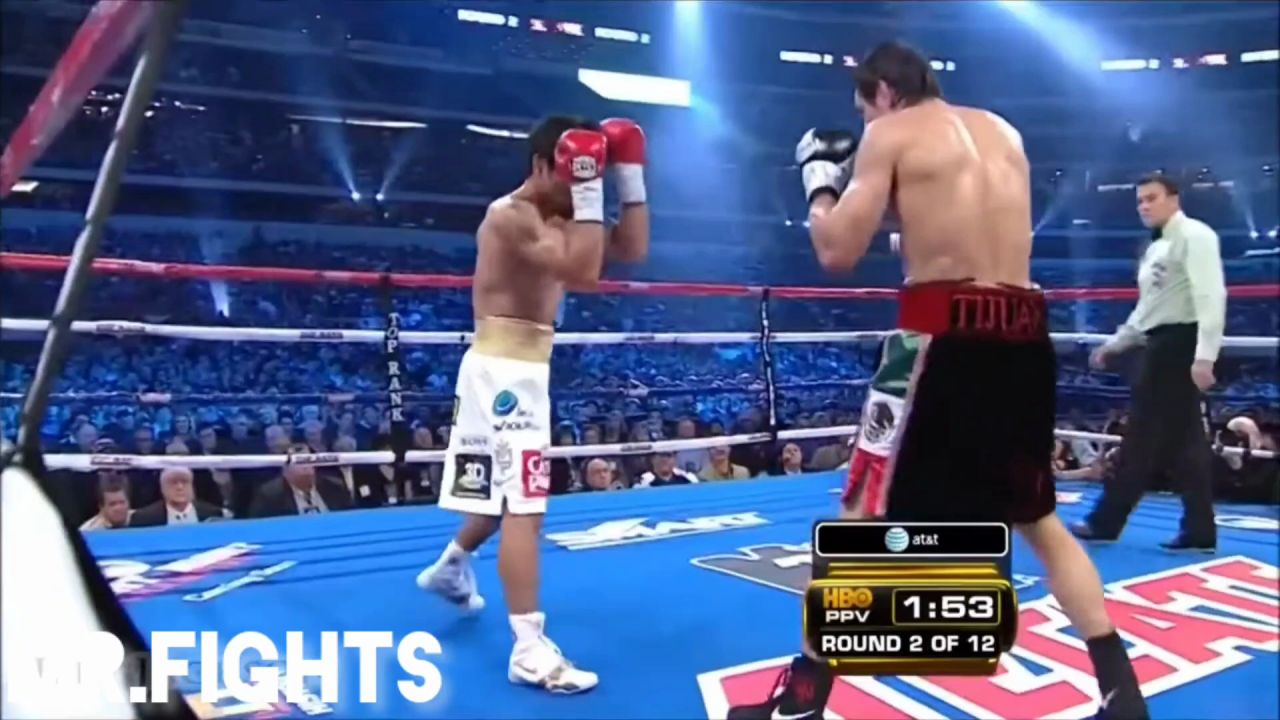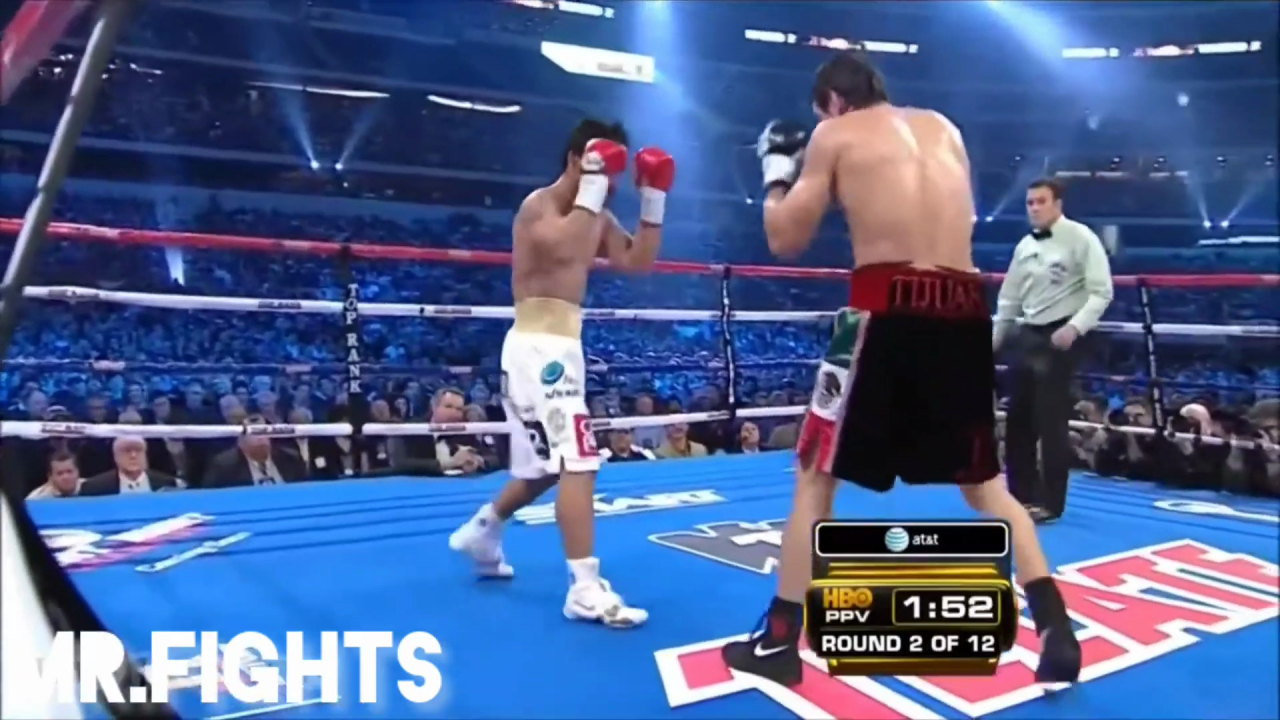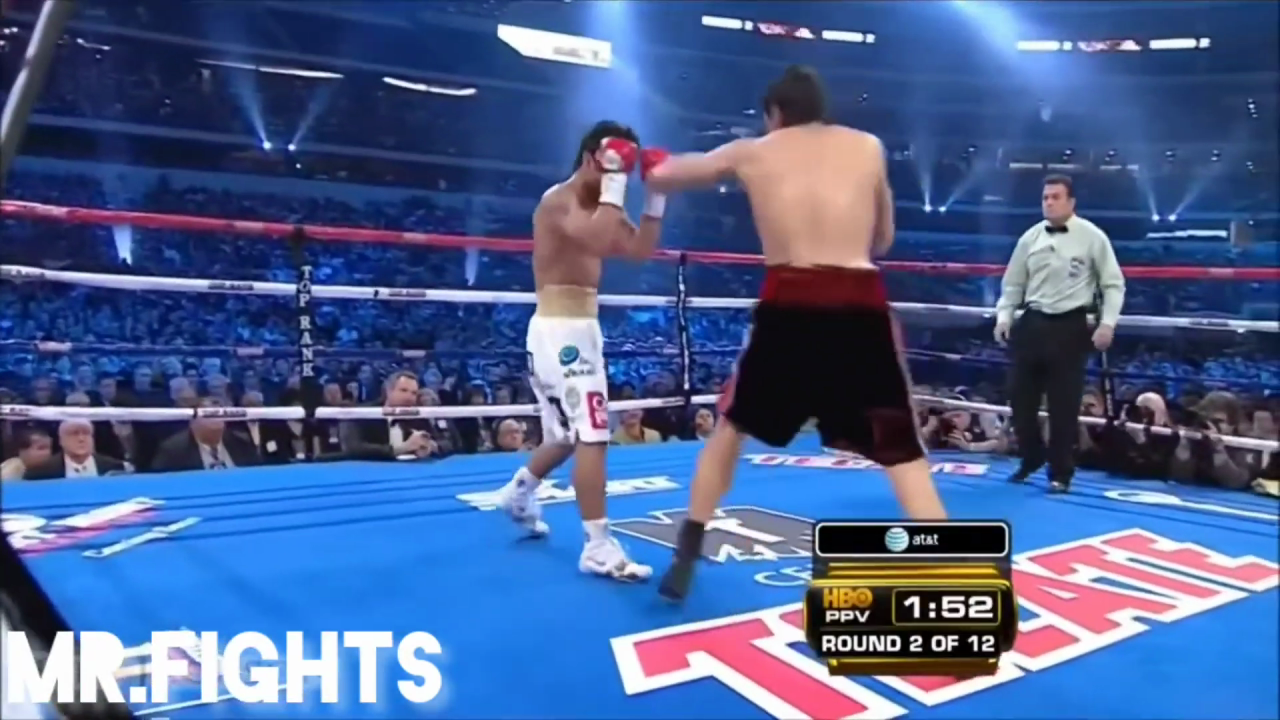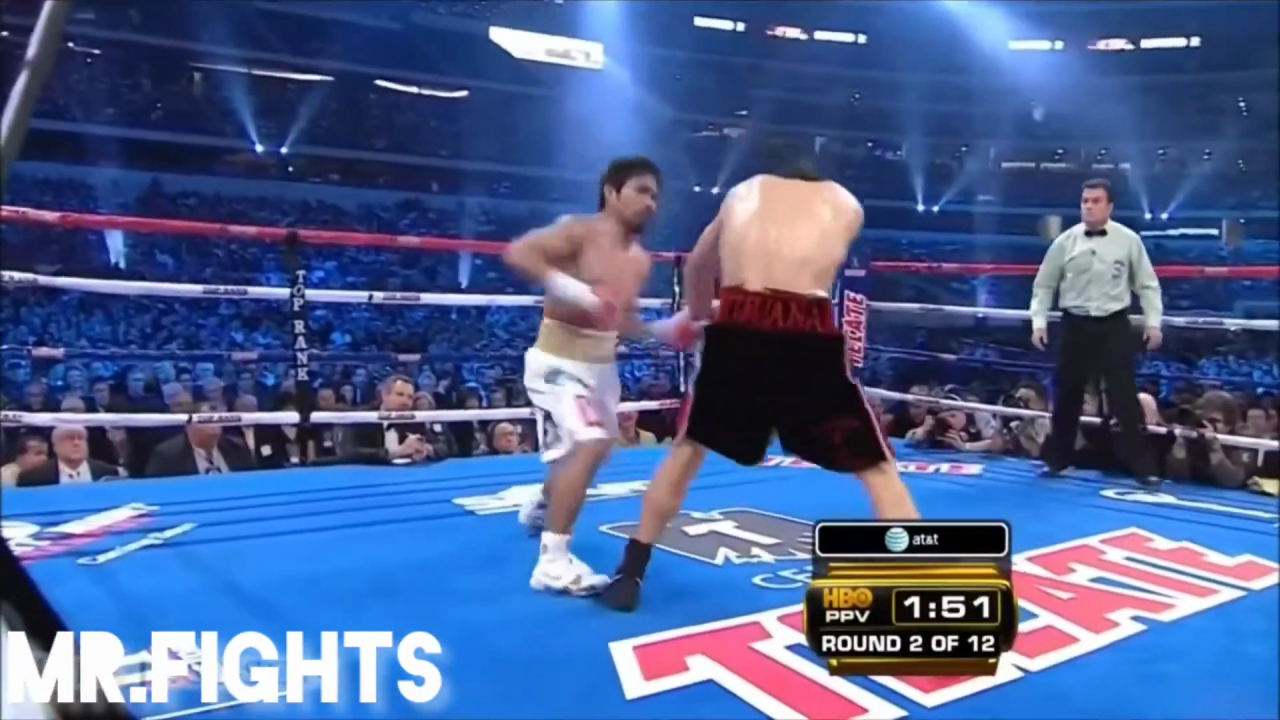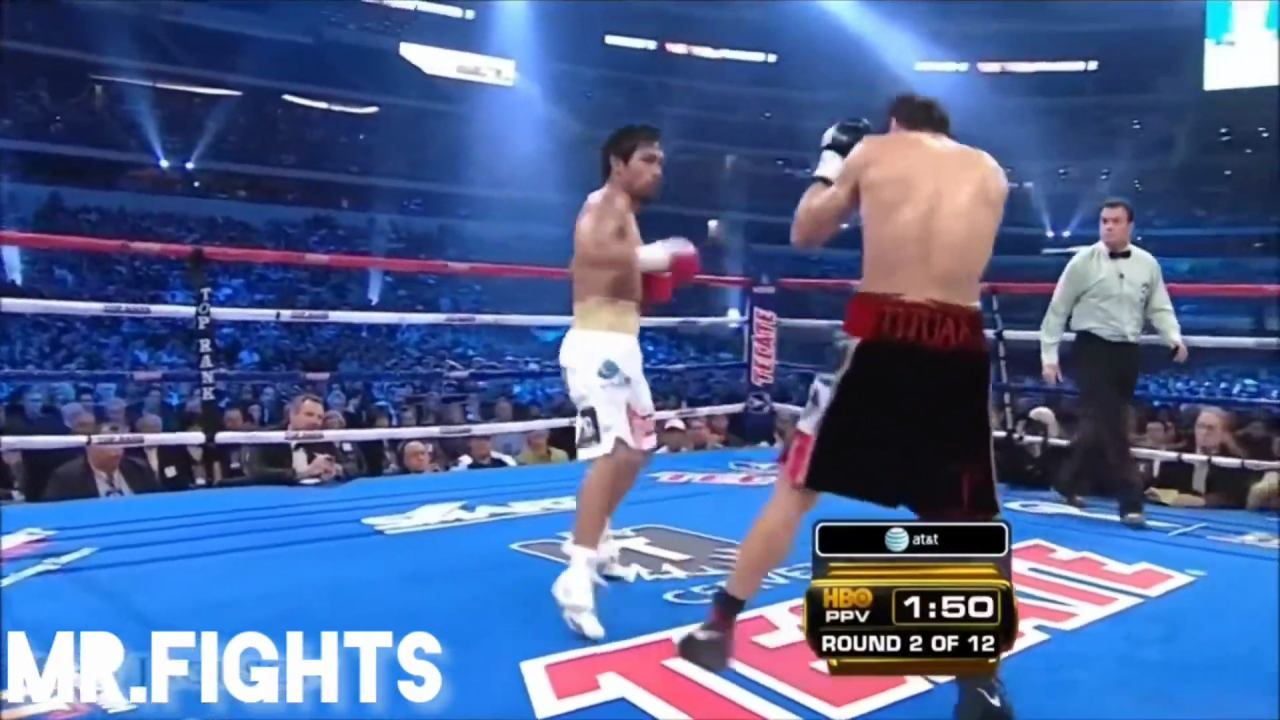
dt=0.7s
person 1, frame 1
left shoulder: (893, 133)
right shoulder: (1003, 132)
left elbow: (837, 250)
left wrist: (820, 171)
left hip: (944, 331)
right hip: (1021, 331)
right knee: (1038, 518)
person 1, frame 2
left shoulder: (837, 135)
right shoulder: (943, 129)
left elbow: (784, 238)
left wrist: (778, 164)
left hip: (887, 309)
right hip: (963, 312)
left knee: (815, 475)
right knee: (983, 482)
left ankle: (780, 641)
right ankle: (1053, 626)
person 1, frame 3
left shoulder: (749, 152)
right shoulder: (866, 148)
left elbow: (666, 176)
left wrist: (655, 164)
left hip: (786, 306)
right hip: (860, 306)
left knee: (729, 430)
right knee: (906, 460)
left ankle: (684, 560)
person 1, frame 4
left shoulder: (744, 190)
right shoulder: (846, 205)
left elbow: (697, 263)
left wrist: (697, 315)
left hip: (737, 326)
right hip: (809, 332)
left knee: (687, 450)
right knee: (878, 470)
left ankle: (628, 576)
person 1, frame 5
left shoulder: (872, 155)
right shoulder: (991, 172)
left elbow: (805, 234)
left wrist: (834, 162)
left hip: (881, 340)
right hip: (960, 349)
left knee: (797, 486)
right knee: (969, 518)
left ankle: (720, 629)
person 2, frame 1
left shoulder: (558, 215)
right shoulder: (512, 215)
left elbow: (632, 249)
right elbow: (582, 272)
left wrist: (629, 174)
right wrist: (589, 190)
left hip: (522, 371)
right hip: (503, 371)
left knee: (503, 493)
right knee: (521, 503)
left ankle: (451, 567)
right ankle: (530, 650)
person 2, frame 2
left shoulder: (597, 217)
right shoulder: (542, 204)
left elbow: (639, 260)
right elbow: (564, 251)
left wrist: (653, 195)
right wrist: (594, 184)
left hip: (558, 347)
right hip: (541, 348)
left knee: (543, 466)
right knee: (576, 465)
left ankle: (480, 533)
right ankle: (586, 588)
person 2, frame 3
left shoulder: (597, 202)
right shoulder: (560, 198)
left elbow: (641, 246)
right elbow: (598, 242)
left wrist: (657, 192)
right wrist: (613, 180)
left hip: (578, 329)
right hip: (560, 330)
left knee: (569, 433)
right knee: (592, 435)
left ankle: (519, 493)
right ankle: (599, 549)
person 2, frame 4
left shoulder: (640, 260)
right shoulder: (579, 230)
right elbow: (518, 253)
left wrist: (666, 330)
right wrist: (568, 289)
left hip: (600, 368)
right hip: (557, 365)
left knee: (585, 447)
right knee: (588, 450)
left ankle: (541, 508)
right ankle: (553, 561)
person 2, frame 5
left shoulder: (620, 212)
right shoulder: (605, 204)
right elbow: (592, 253)
left wrist: (655, 281)
right wrist: (659, 255)
left hip: (621, 348)
right hip: (597, 349)
left knee: (632, 456)
right knee: (620, 456)
left ankle: (594, 547)
right ankle: (578, 578)
person 3, frame 1
left shoulder: (1194, 237)
right shoulder: (1155, 248)
left elbow: (1210, 298)
left wrist: (1204, 356)
right wrist: (1114, 344)
left hip: (1176, 344)
right hip: (1162, 344)
left knee: (1144, 436)
right knee: (1182, 440)
left ankle: (1105, 522)
right ankle: (1199, 530)
person 3, frame 2
left shoulder: (1081, 239)
right shoulder: (1025, 246)
left elbow: (1101, 291)
right elbow: (1009, 298)
left wrist: (1074, 327)
right wrist: (994, 337)
left hip: (1060, 339)
right hip: (1028, 336)
left knee: (1050, 418)
right knee: (1018, 418)
left ankle: (1050, 501)
right ankle: (1022, 492)
person 3, frame 3
left shoulder: (1092, 237)
right shoulder: (1031, 238)
left elbow: (1113, 284)
right elbow: (1013, 283)
left wrist: (1107, 323)
right wrist: (1004, 316)
left hip: (1070, 326)
right hip: (1033, 323)
left knee: (1063, 402)
right knee: (1020, 395)
left ankle: (1060, 473)
right ankle: (1031, 458)
person 3, frame 4
left shoulder: (1129, 240)
right shoulder: (1065, 242)
left elbow: (1147, 285)
right elbow: (1044, 285)
left wrist: (1153, 323)
right wrist: (1039, 322)
left hip: (1113, 326)
right hip: (1075, 326)
left knee: (1124, 396)
right knee: (1067, 396)
left ankle: (1142, 468)
right ankle: (1057, 458)
person 3, frame 5
left shoulder: (1148, 264)
right shoulder: (1083, 262)
left elbow: (1159, 309)
right elbow: (1057, 311)
left wrist: (1174, 338)
right wrist: (1049, 356)
left hip: (1127, 352)
right hip: (1092, 350)
left knee: (1100, 426)
right knee: (1110, 426)
left ankle: (1069, 481)
right ankle: (1130, 503)
